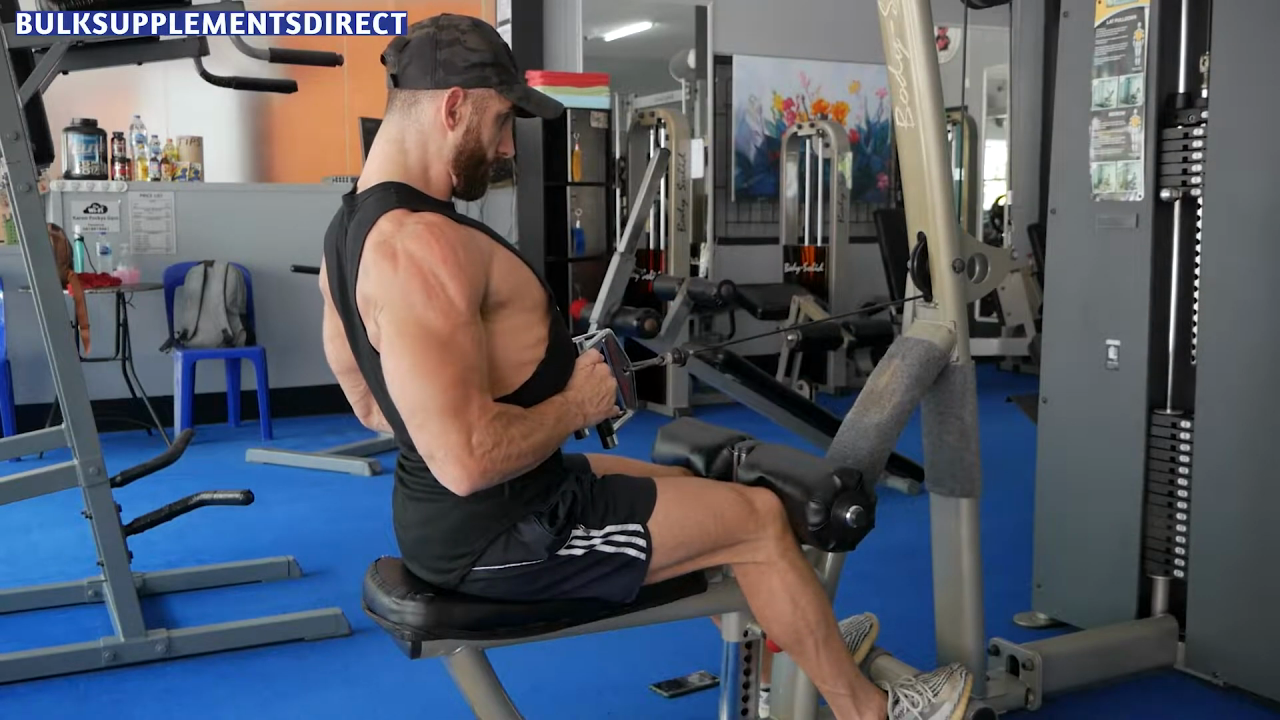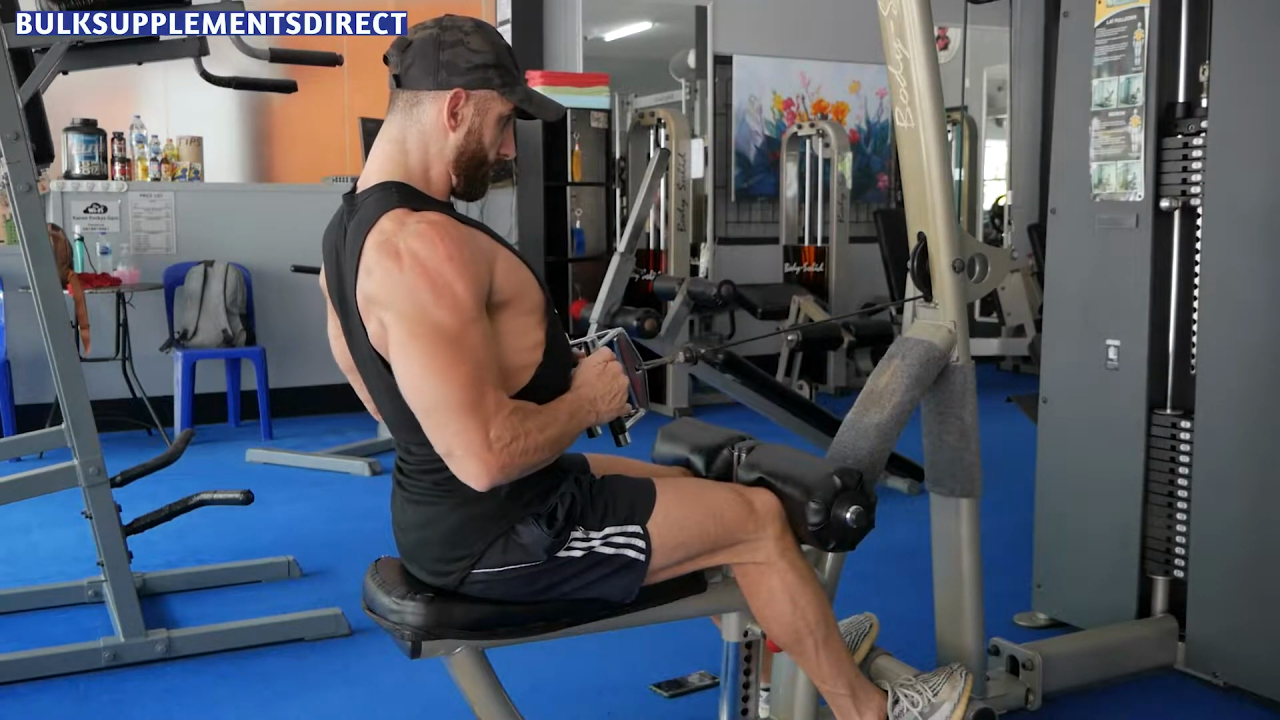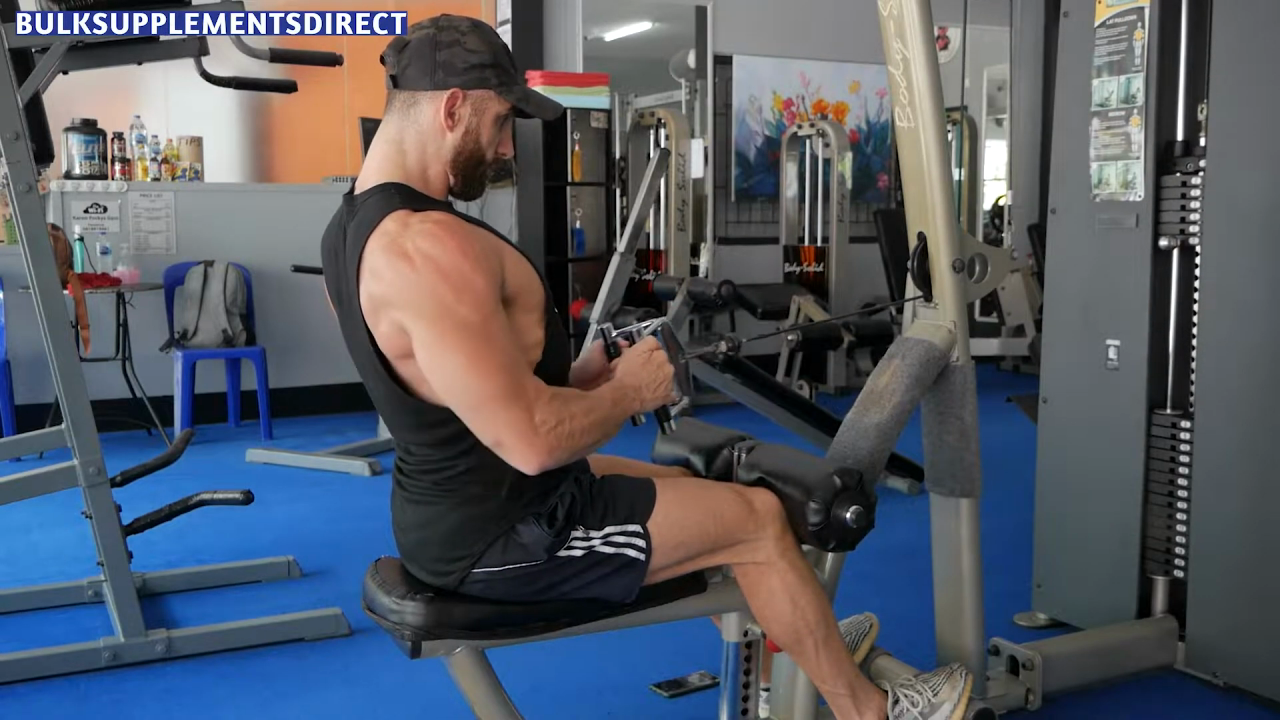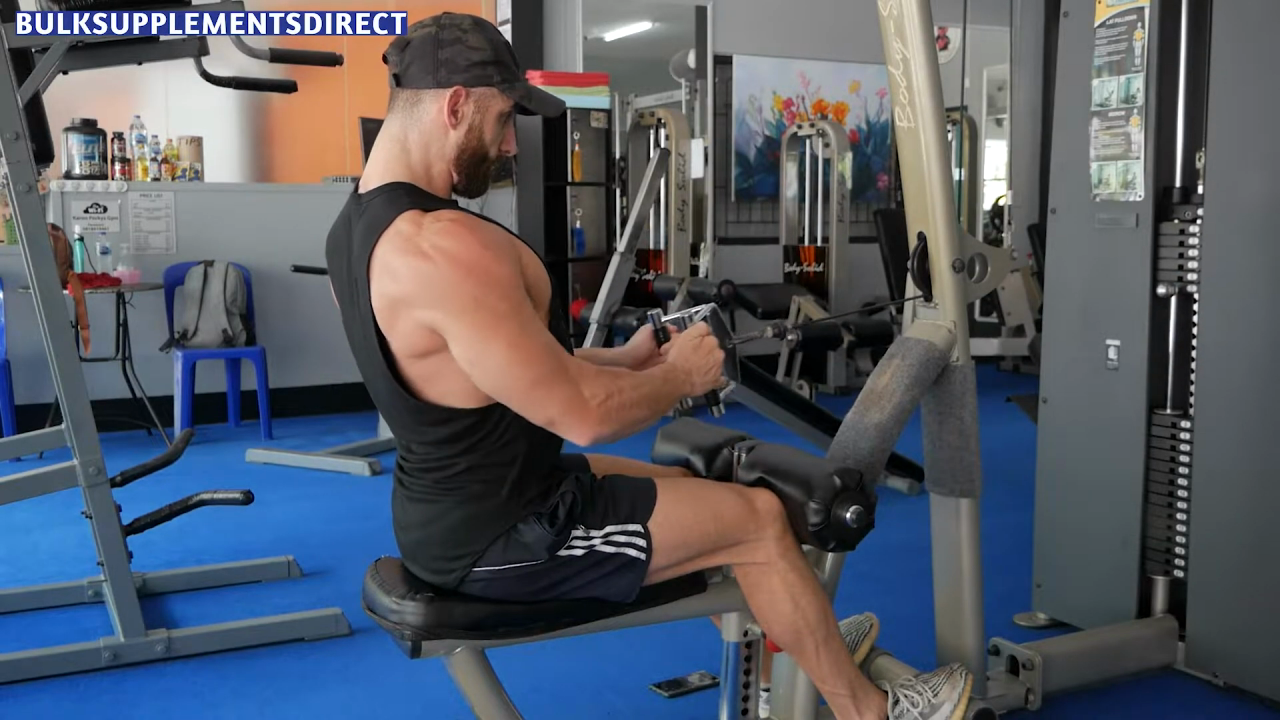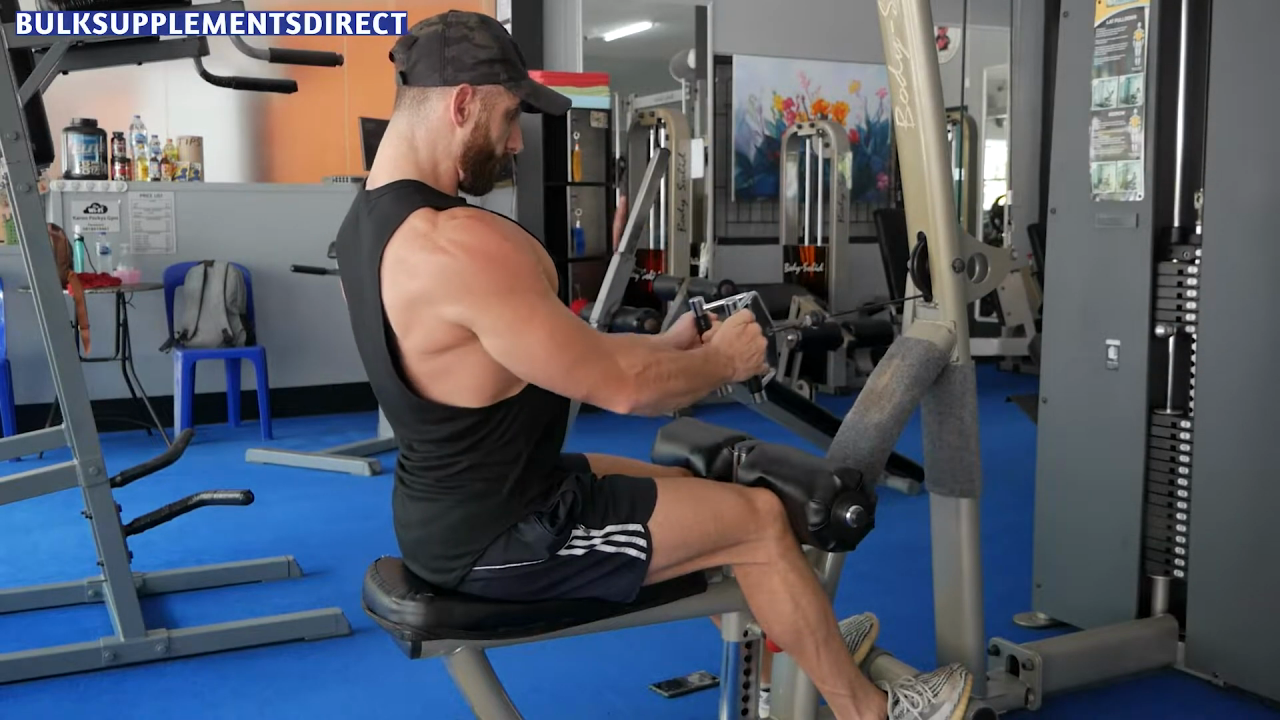
dt=0.2s
person 1, frame 1
left shoulder: (356, 226)
right shoulder: (420, 246)
left elbow: (373, 405)
right elbow: (468, 458)
left wrist: (549, 379)
right wrist: (576, 403)
left hip: (444, 516)
right hip: (499, 533)
left knee: (685, 487)
right knee: (758, 518)
left ankle: (801, 648)
person 1, frame 2
left shoulder: (356, 225)
right shoulder: (422, 247)
right elbow: (487, 454)
left wrist: (551, 382)
right wrist: (587, 401)
left hip: (443, 512)
right hip: (498, 534)
left knee: (689, 489)
right knee: (758, 518)
left ankle: (799, 648)
person 1, frame 3
left shoulder: (354, 227)
right shoulder: (427, 249)
right elbow: (535, 440)
left wrist: (576, 374)
right wrist: (632, 391)
left hip: (446, 509)
right hip: (499, 534)
left knee: (687, 488)
right knee: (757, 518)
left ankle: (801, 647)
person 1, frame 4
left shoulder: (361, 226)
right shoulder: (443, 248)
right elbow: (587, 413)
left wrist: (625, 359)
right wrist: (685, 375)
left hip: (447, 506)
right hip: (500, 533)
left knee: (688, 487)
right knee: (758, 519)
left ankle: (802, 647)
person 1, frame 5
left shoulder: (374, 220)
right shoulder: (459, 246)
right elbow: (621, 386)
left wrist: (667, 346)
right wrist: (726, 361)
left hip: (448, 506)
right hip: (500, 533)
left knee: (685, 486)
right knee: (758, 520)
left ankle: (802, 646)
